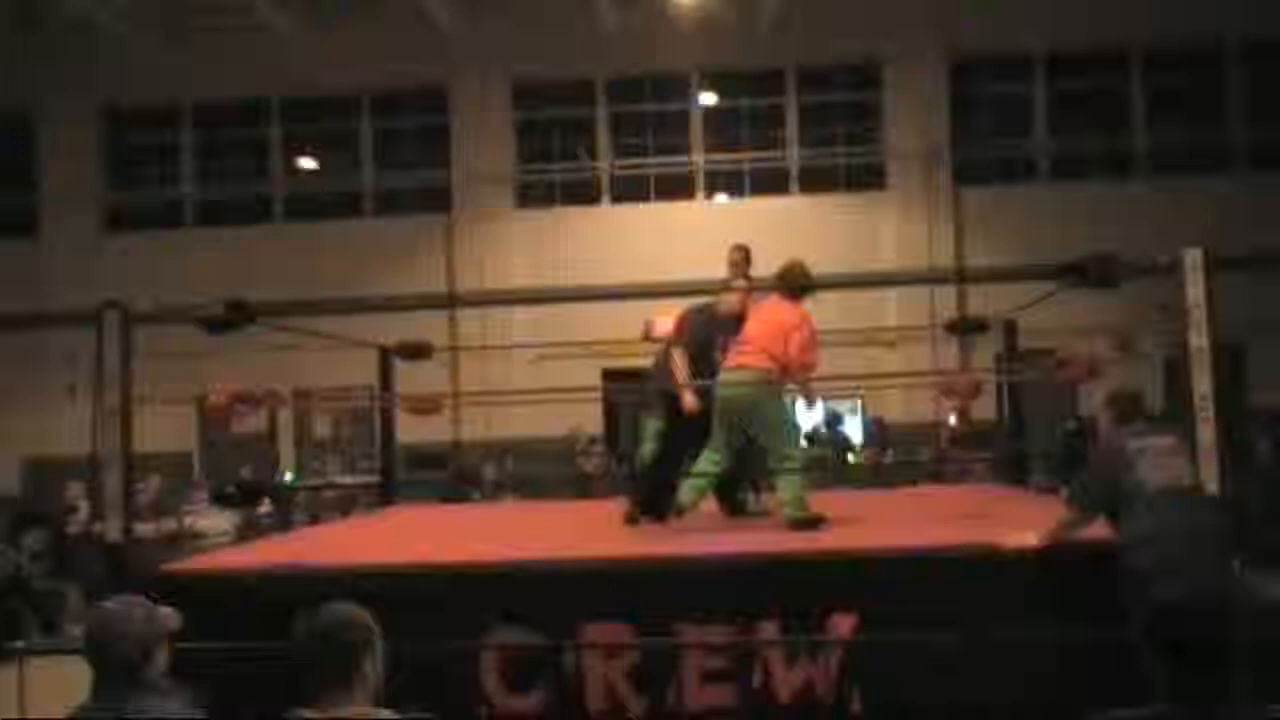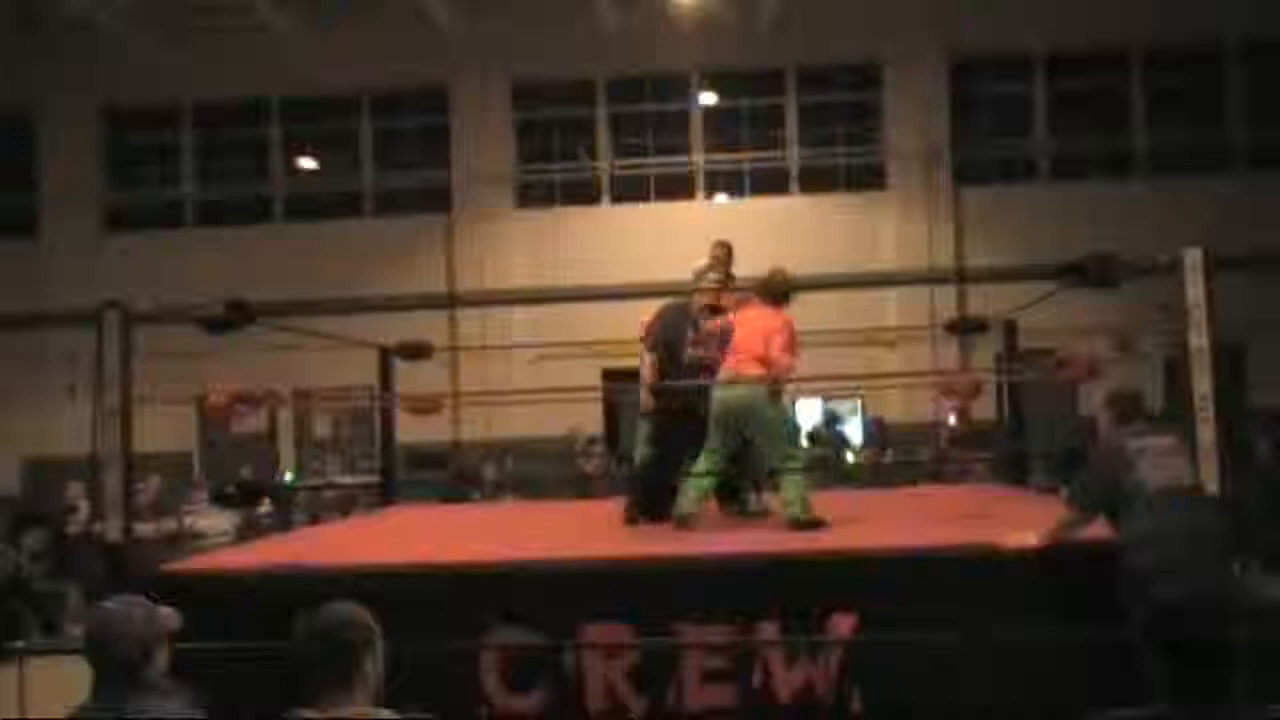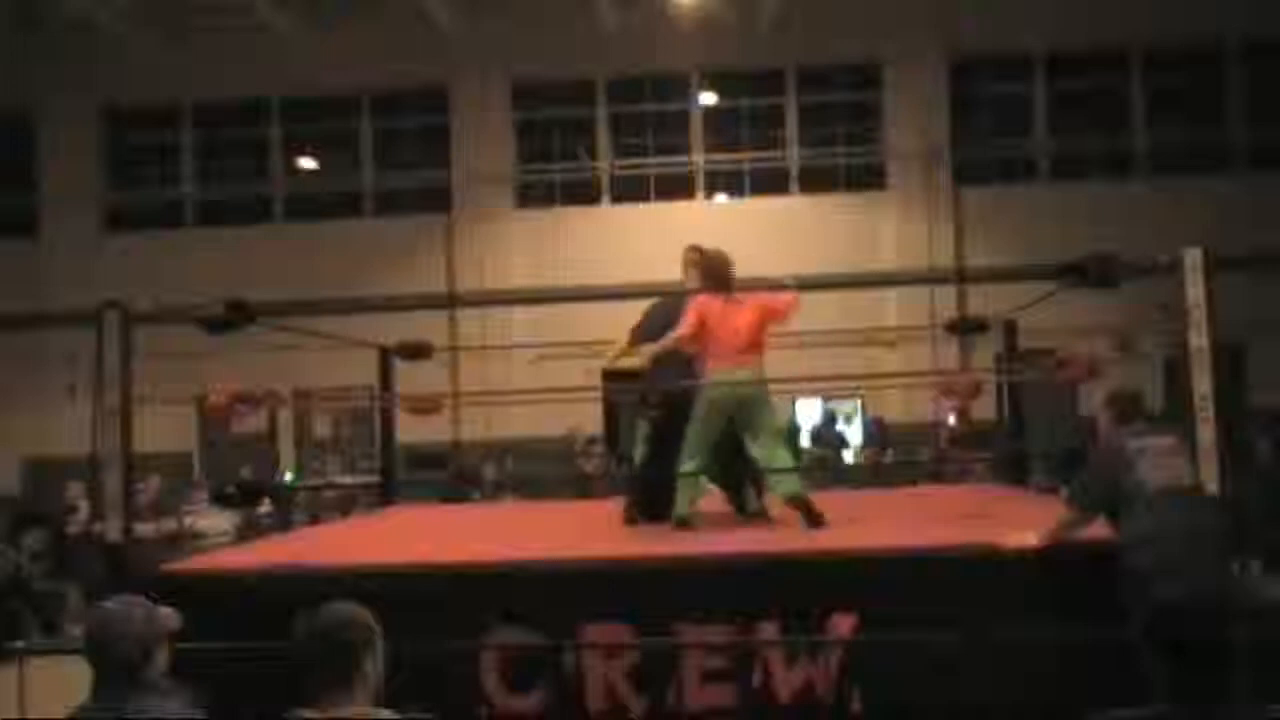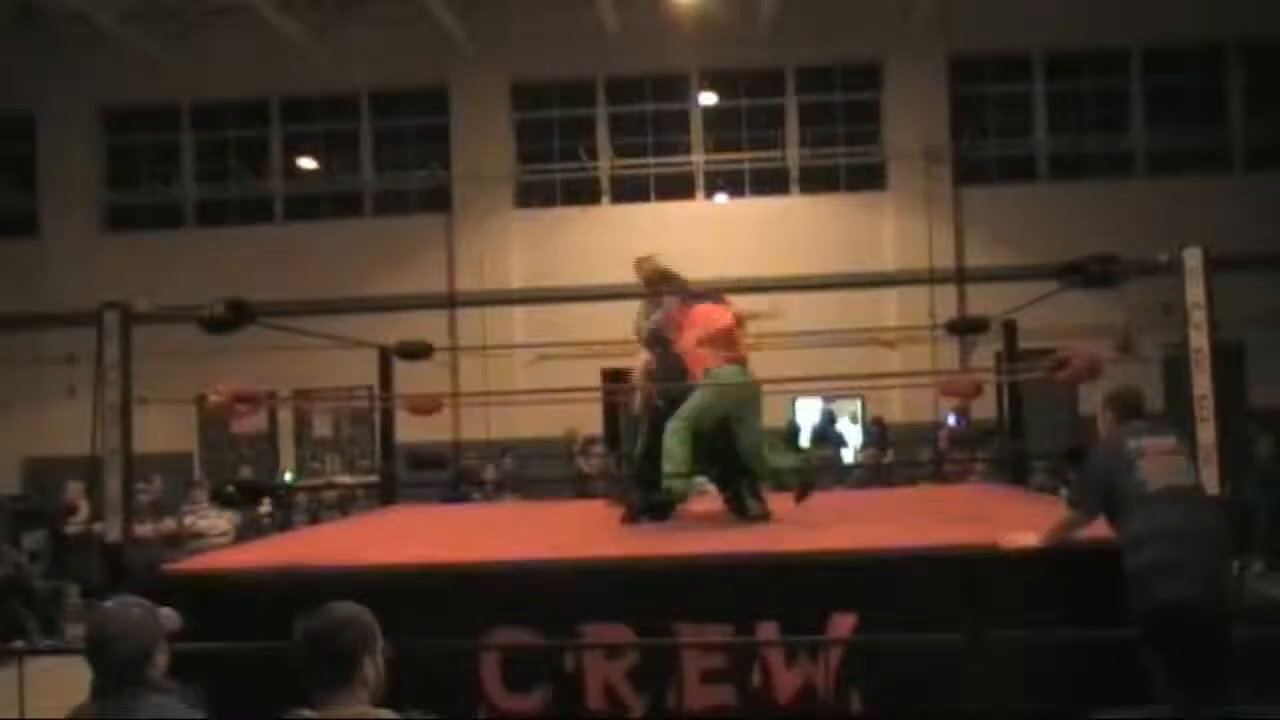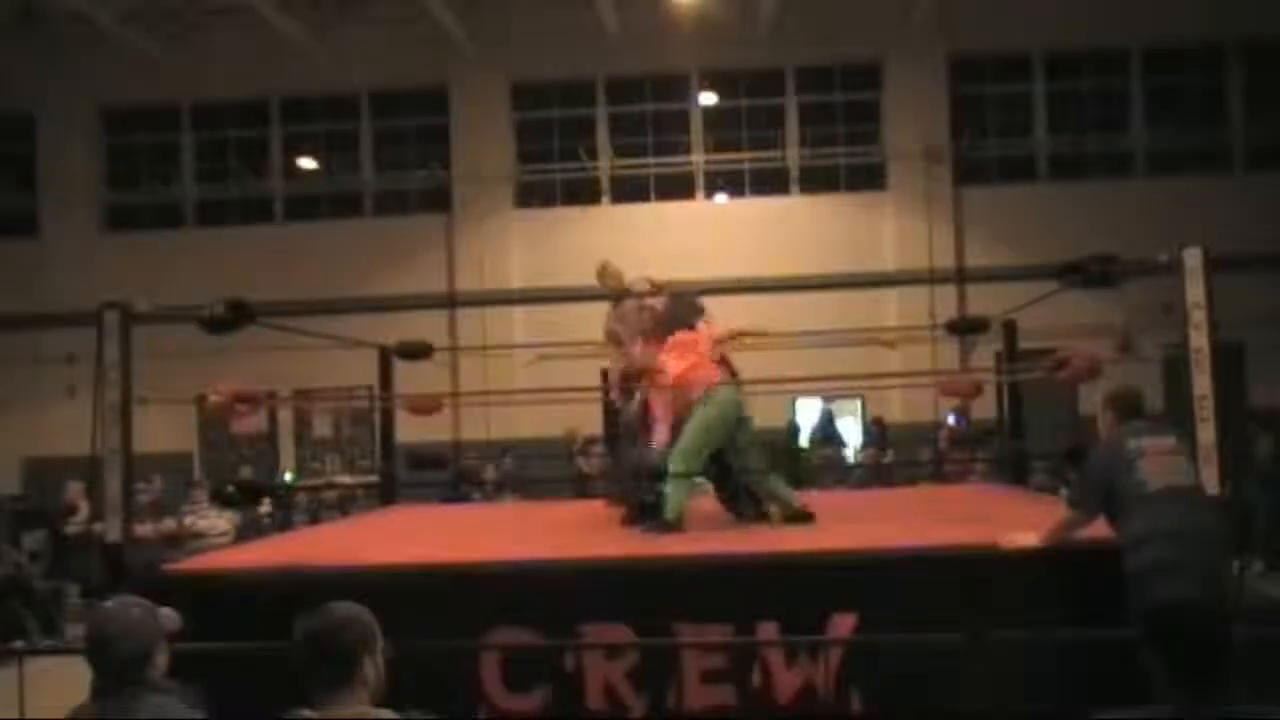
dt=0.2s
person 1, frame 1
left shoulder: (1111, 449)
right shoulder: (1175, 442)
left elbow: (1082, 513)
left wrist: (1041, 539)
left hip: (1156, 560)
right hip: (1207, 544)
right knee: (1212, 668)
person 1, frame 2
left shoulder: (1110, 448)
right shoulder: (1174, 441)
left elbow: (1082, 512)
left wrist: (1040, 539)
left hip: (1156, 561)
right hip: (1207, 547)
right knee: (1211, 669)
person 1, frame 3
left shoulder: (1111, 449)
right shoulder: (1174, 441)
left elbow: (1082, 513)
left wrist: (1041, 539)
left hip: (1157, 563)
right hip: (1207, 546)
left knee: (1171, 676)
right knee: (1211, 667)
person 1, frame 4
left shoulder: (1110, 448)
right shoulder: (1174, 441)
left elbow: (1082, 513)
left wrist: (1039, 538)
left hip: (1156, 562)
right hip: (1207, 545)
left knee: (1169, 671)
right knee: (1209, 668)
person 1, frame 5
left shoulder: (1110, 448)
right shoulder: (1174, 441)
left elbow: (1082, 513)
left wrist: (1040, 538)
left hip: (1157, 564)
right hip: (1207, 546)
left knee: (1170, 673)
right knee: (1209, 670)
person 2, frame 1
left shoulder: (741, 326)
right shoulder: (698, 317)
right elbow: (678, 353)
right wrist: (686, 392)
left hip: (711, 398)
right hip: (673, 395)
right knee: (661, 453)
left ankle: (735, 503)
right ankle: (644, 506)
person 2, frame 2
left shoulder: (723, 321)
right shoulder: (672, 314)
right elbow: (649, 352)
right wrist: (645, 389)
left hip: (704, 398)
right hip: (667, 396)
right knee: (654, 455)
right ankle: (640, 507)
person 2, frame 3
right shoulder: (664, 308)
right elbow: (635, 339)
right wrist: (609, 360)
right hip: (668, 395)
left knee: (729, 450)
right knee: (655, 453)
left ankle: (748, 503)
right ankle: (644, 506)
person 2, frame 4
right shoulder: (660, 316)
right elbow: (650, 352)
right wrist: (641, 385)
right hip: (669, 393)
left knee: (724, 451)
right knee: (652, 452)
left ankle: (748, 504)
right ankle: (645, 506)
person 2, frame 5
left shoulder: (679, 307)
right shoulder: (652, 321)
left elbow: (702, 323)
right wrist: (639, 398)
left knee: (720, 451)
left ankle: (747, 506)
right ankle: (645, 505)
person 3, frame 1
left shoulder: (762, 306)
right shoulder: (800, 317)
right elbow: (799, 366)
right wrist: (808, 393)
left hip: (726, 381)
right hip: (759, 384)
left knee: (717, 449)
right knee: (784, 452)
left ankle: (684, 499)
right ankle: (796, 513)
person 3, frame 2
left shoulder: (744, 314)
right shoulder: (781, 322)
right elbow: (781, 363)
right wrist: (780, 381)
left hip: (724, 391)
right hip: (756, 391)
left knee: (712, 455)
right knee: (784, 456)
left ankle: (686, 510)
right ankle: (799, 513)
person 3, frame 3
left shoulder: (702, 304)
right shoulder: (753, 304)
left elbow: (683, 333)
right elbow: (788, 303)
left wrist: (654, 349)
left hip: (716, 385)
right hip: (752, 384)
left knee: (695, 451)
right knee: (769, 445)
left ankle: (682, 512)
right ankle: (793, 494)
person 3, frame 4
left shoulder: (702, 312)
left elbow: (732, 320)
left wrist: (701, 336)
left hip: (722, 382)
right hip: (744, 383)
left knee: (677, 428)
right knee: (752, 442)
left ankle: (675, 489)
right ankle: (799, 481)
person 3, frame 5
left shoulder: (676, 344)
right shoulder: (654, 383)
left elbow: (714, 336)
right elbow: (663, 423)
right wrist: (657, 448)
left hip: (717, 399)
right hip: (727, 401)
left knee: (682, 457)
right knee: (752, 462)
left ankle: (671, 518)
right ankle: (792, 507)
